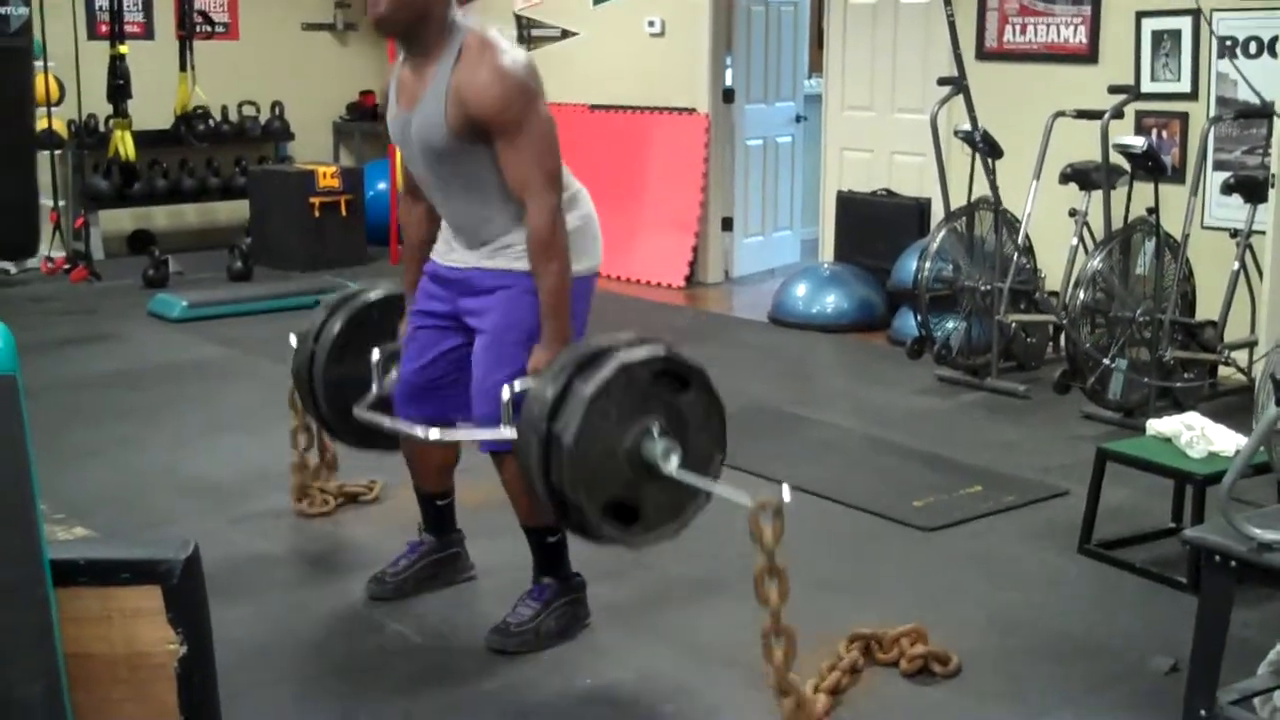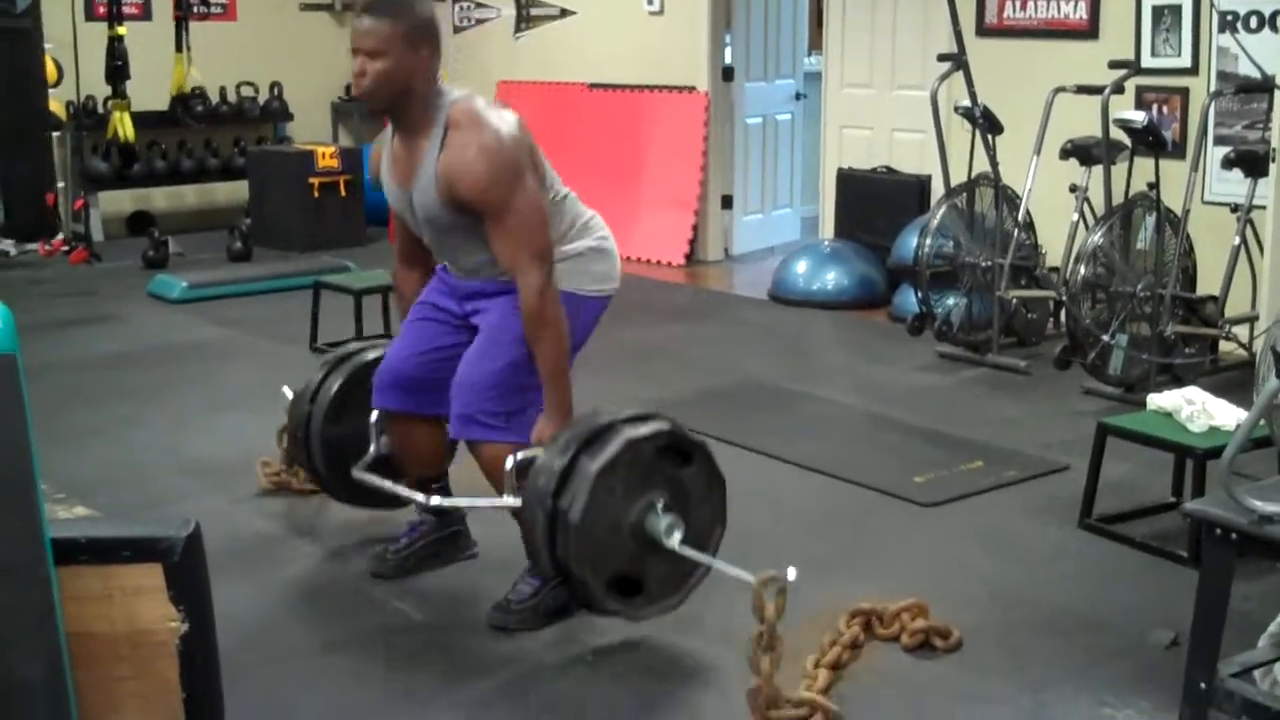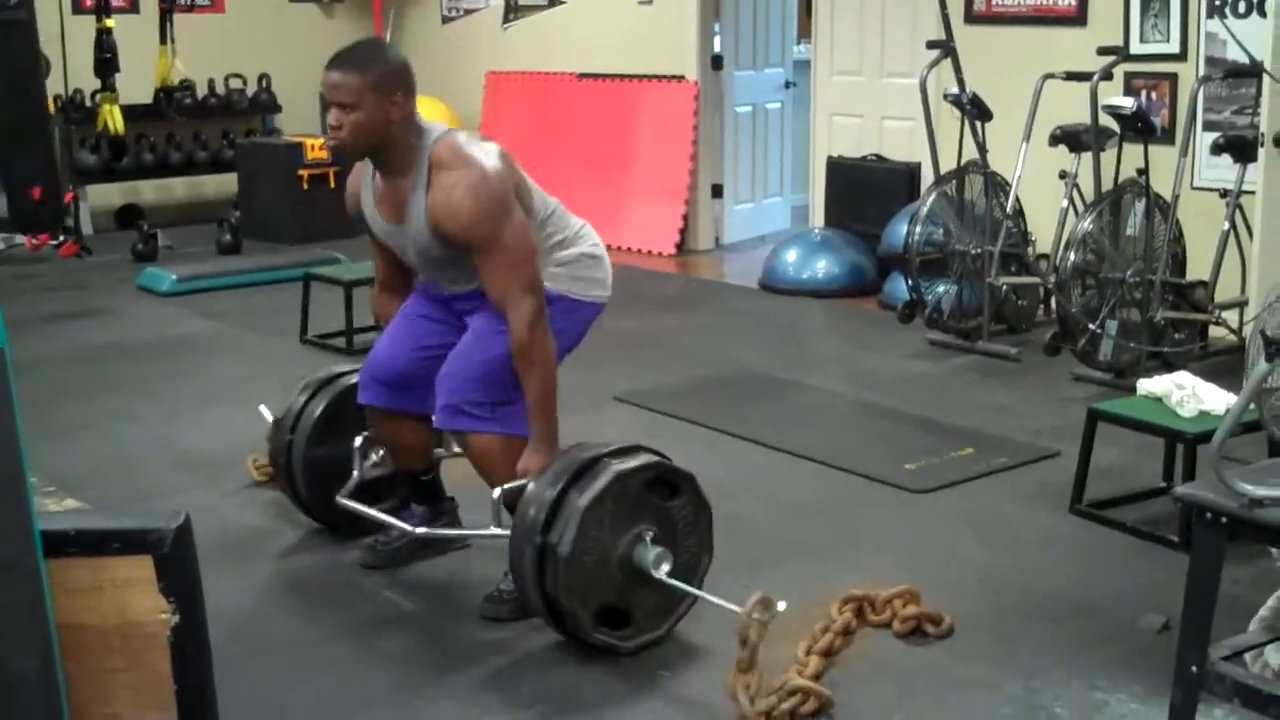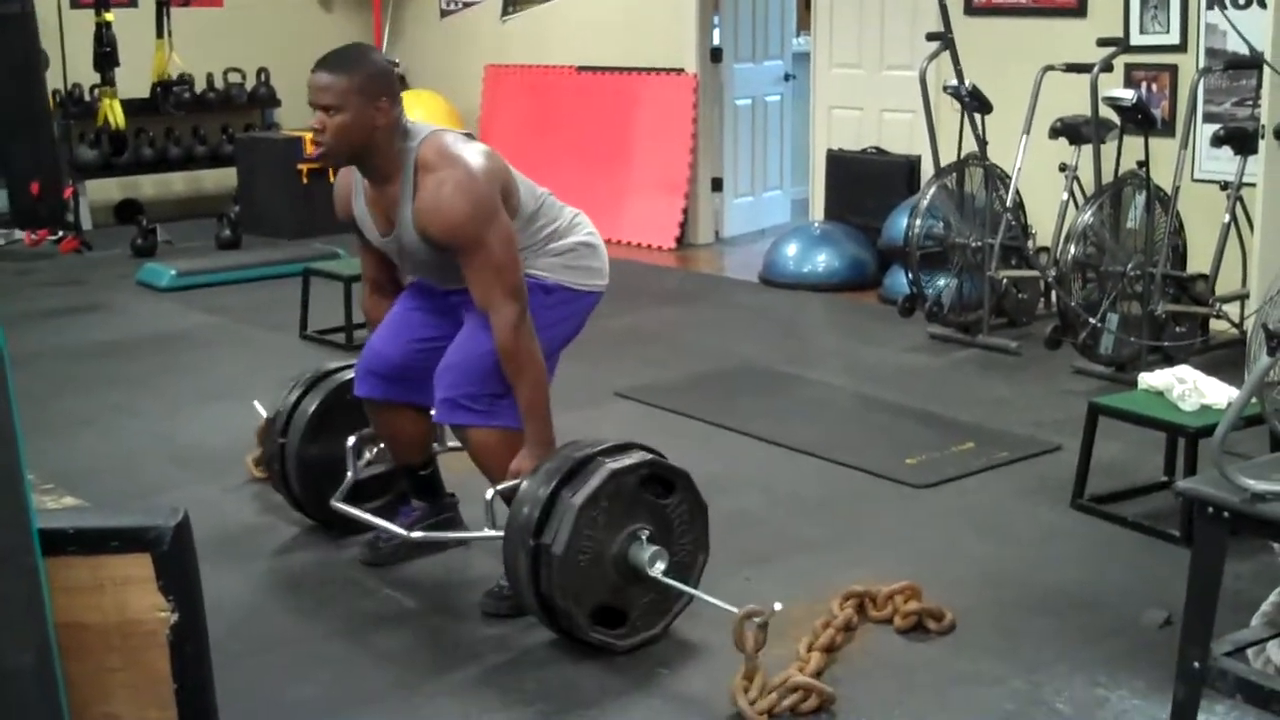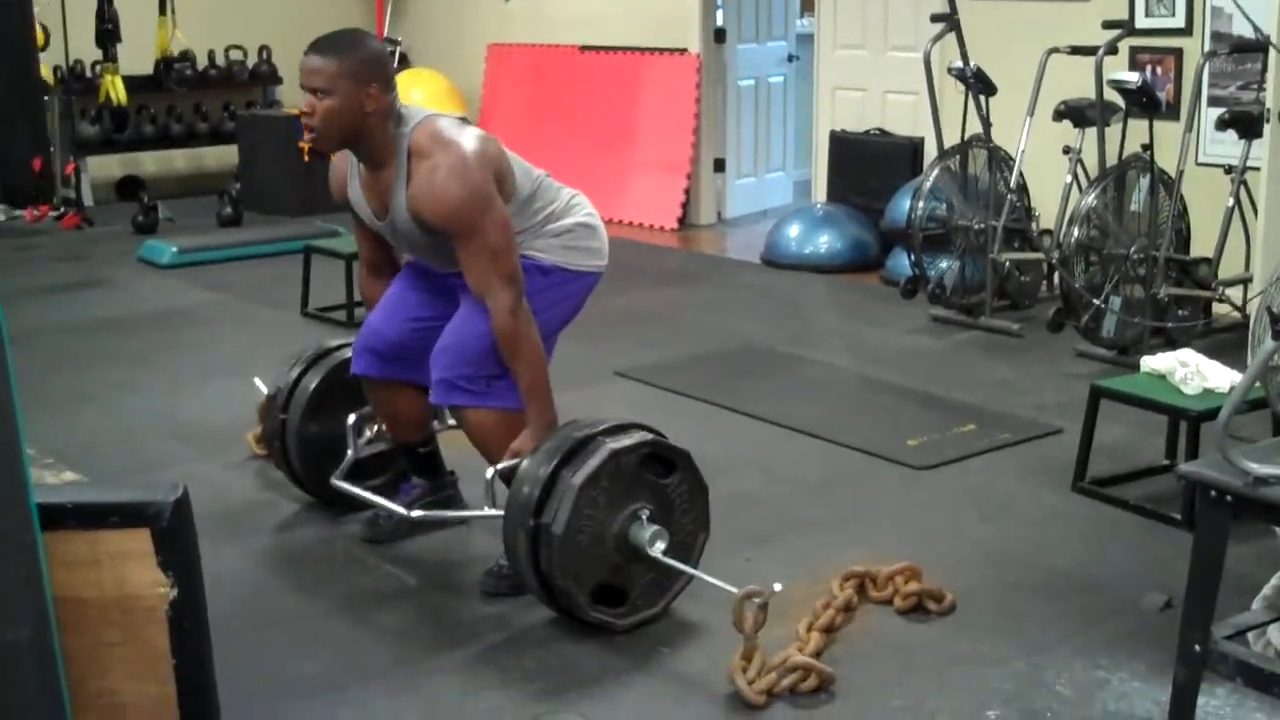
dt=0.3s
person 1, frame 1
left shoulder: (488, 74)
right shoulder: (403, 76)
left elbow: (542, 207)
left wrist: (555, 341)
right wrist: (414, 303)
left hip: (535, 262)
right hip: (458, 261)
left knee: (508, 428)
right knee: (415, 403)
left ankle: (559, 587)
right ankle: (441, 546)
person 1, frame 2
left shoulder: (479, 145)
right shoulder: (389, 147)
left elbow: (536, 280)
right elbow: (412, 260)
left wrist: (558, 417)
right wrist: (417, 338)
left hip: (565, 271)
right hip: (471, 274)
left knee: (483, 414)
right knee: (398, 389)
left ankle: (559, 568)
right ankle: (442, 524)
person 1, frame 3
left shoulder: (464, 183)
right shoulder: (363, 183)
left elbow: (525, 313)
right elbow: (392, 287)
left wrist: (544, 446)
right wrist: (401, 354)
left hip: (558, 279)
right hip: (464, 280)
left knee: (469, 402)
right knee: (384, 382)
right ankle: (432, 514)
person 1, frame 4
left shoulder: (451, 184)
right shoulder: (351, 186)
left elbow: (508, 316)
right elbow: (380, 287)
left wrist: (539, 447)
right wrist: (396, 352)
left hip: (552, 269)
right hip: (460, 272)
left knee: (468, 395)
right knee: (380, 375)
right ankle: (432, 509)
person 1, frame 5
left shoulder: (444, 170)
right shoulder: (347, 168)
left elbow: (506, 301)
right elbow: (377, 267)
left wrist: (542, 428)
right wrist: (392, 331)
left hip: (552, 250)
right hip: (462, 252)
left knee: (464, 376)
right knee: (378, 353)
right ankle: (431, 486)
